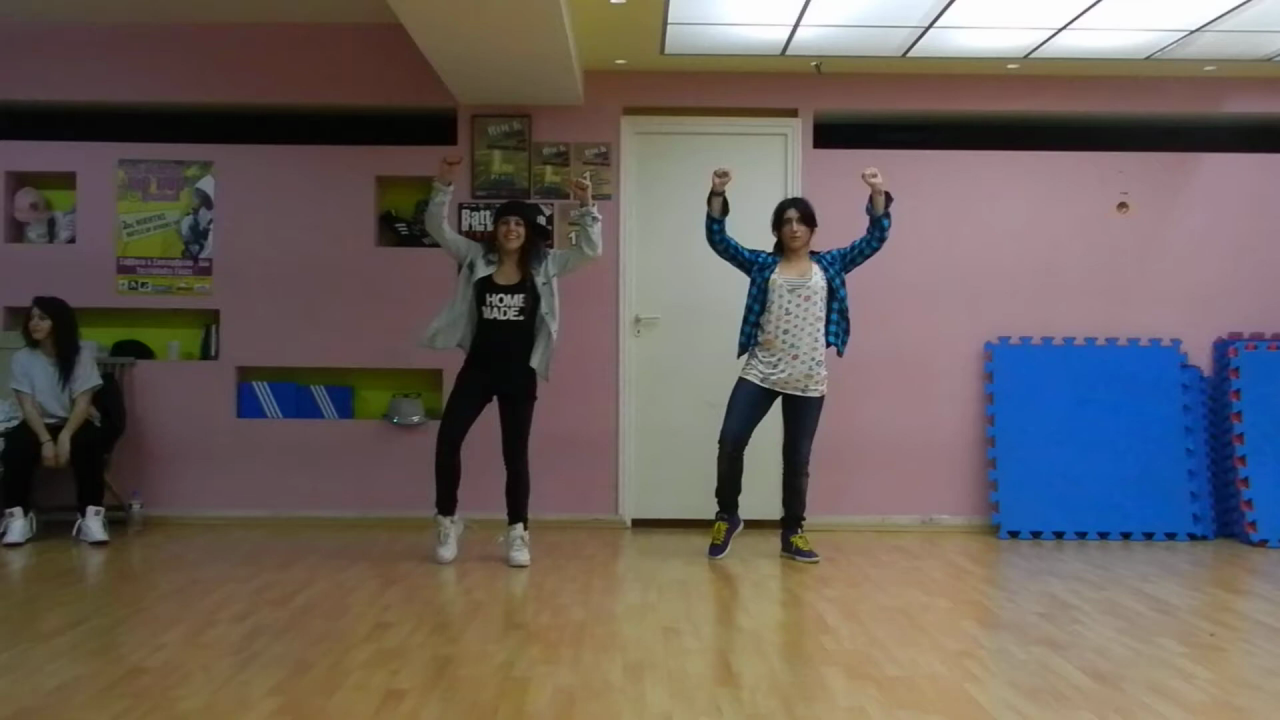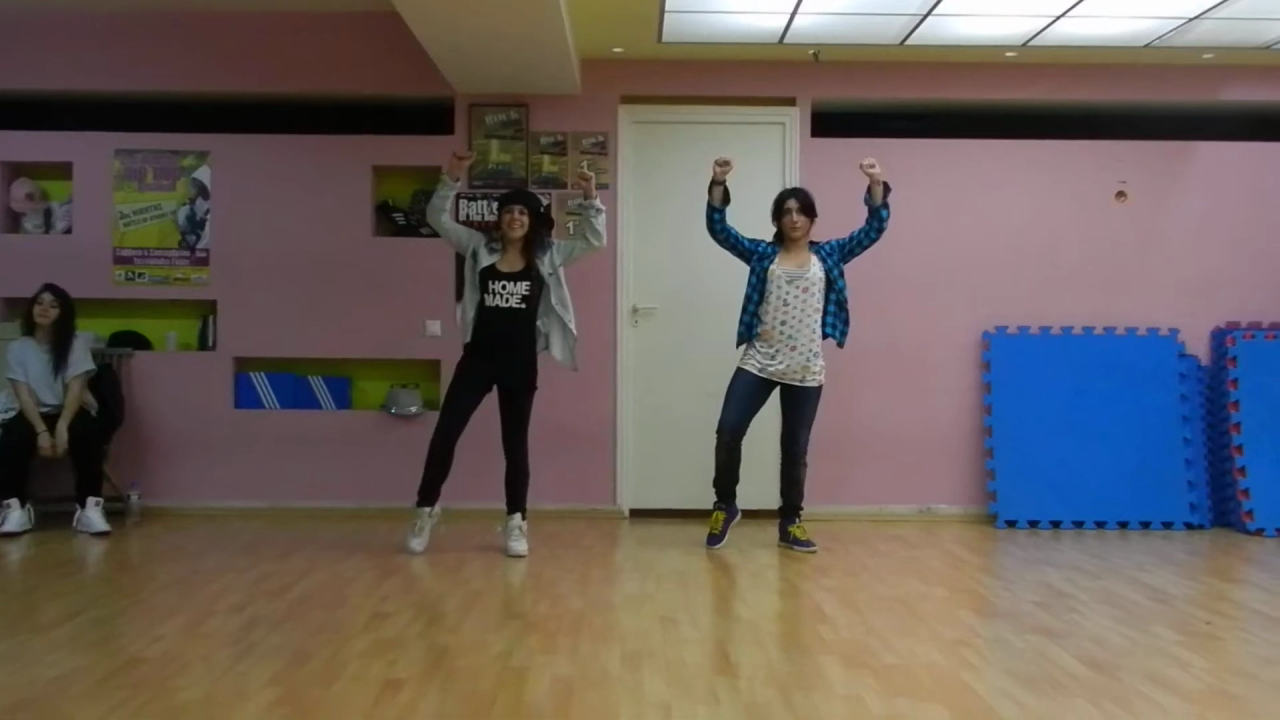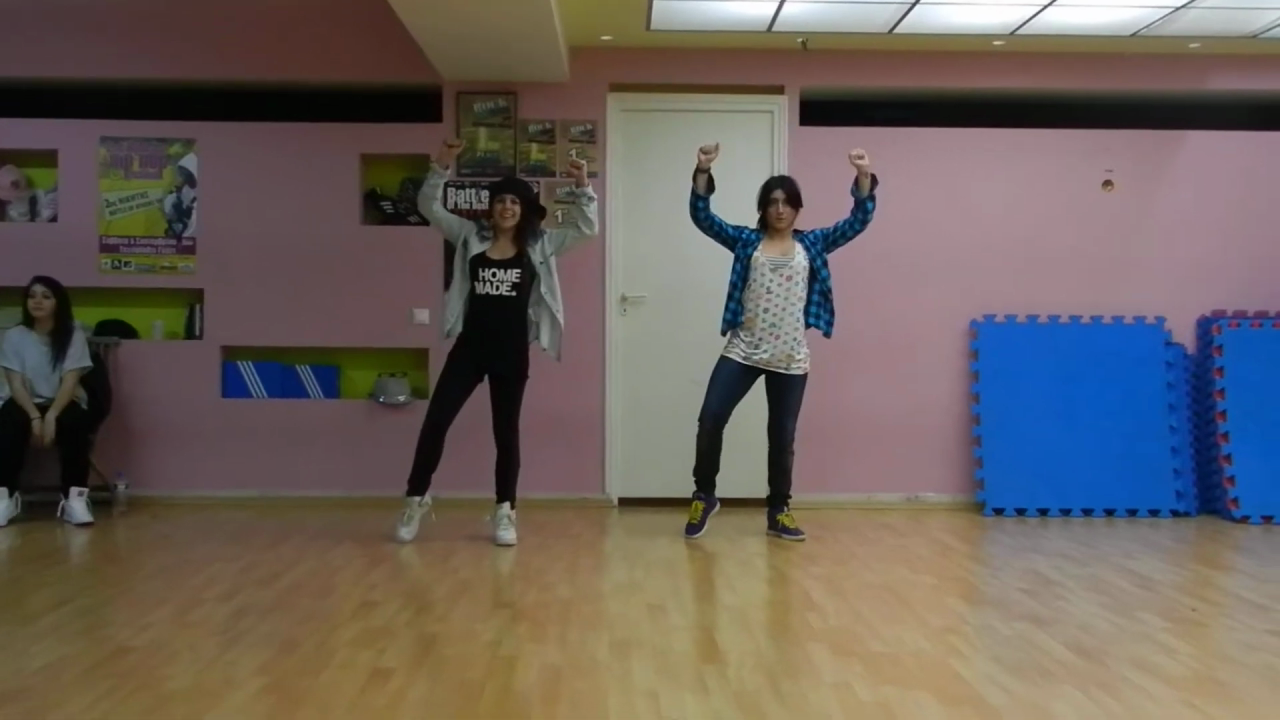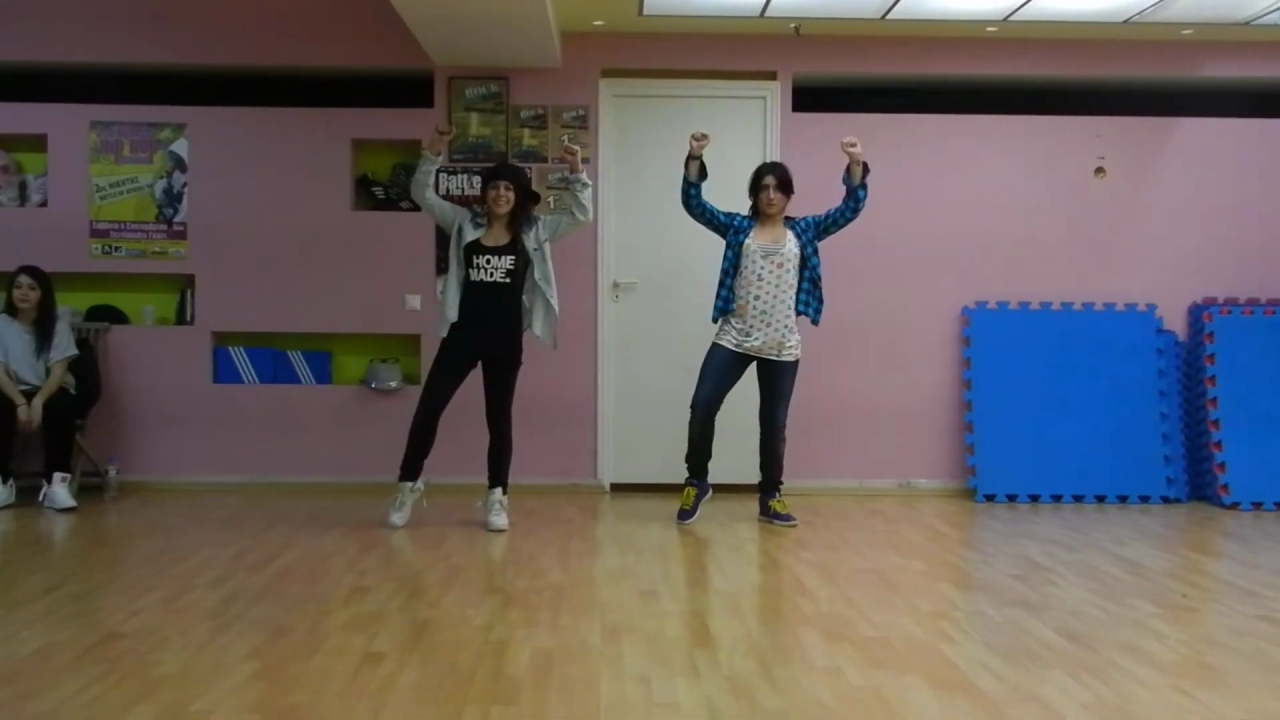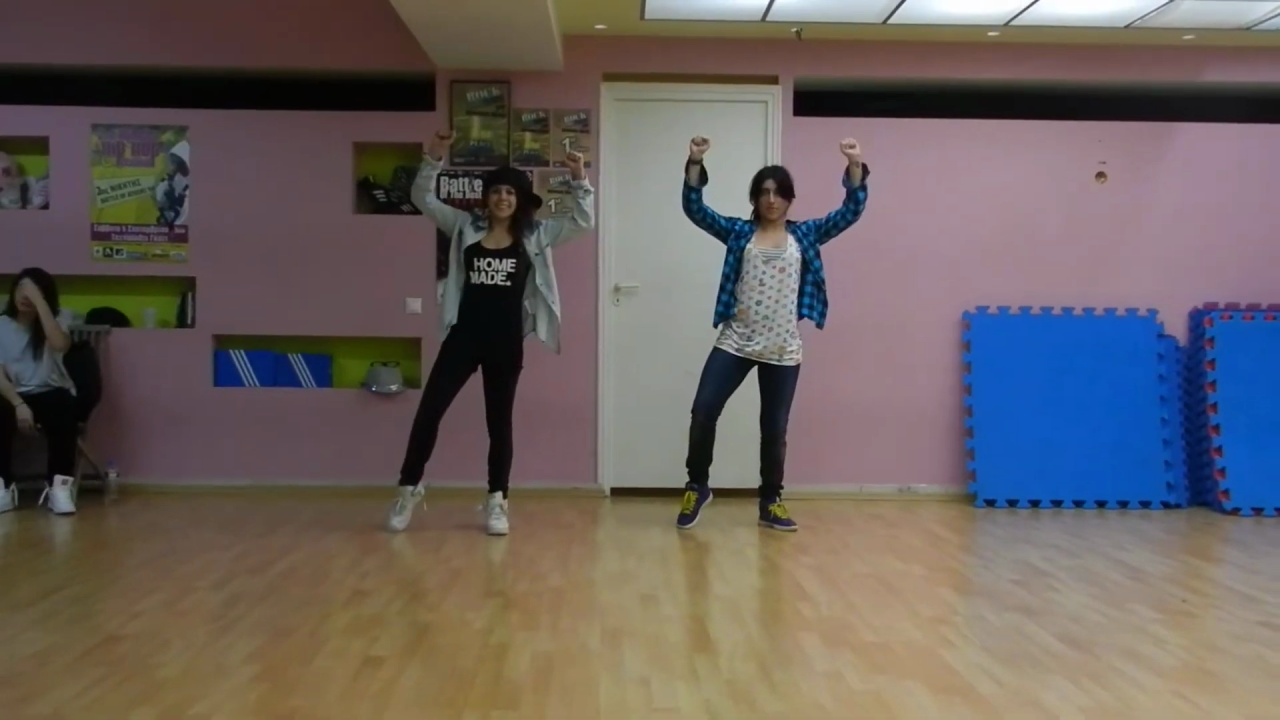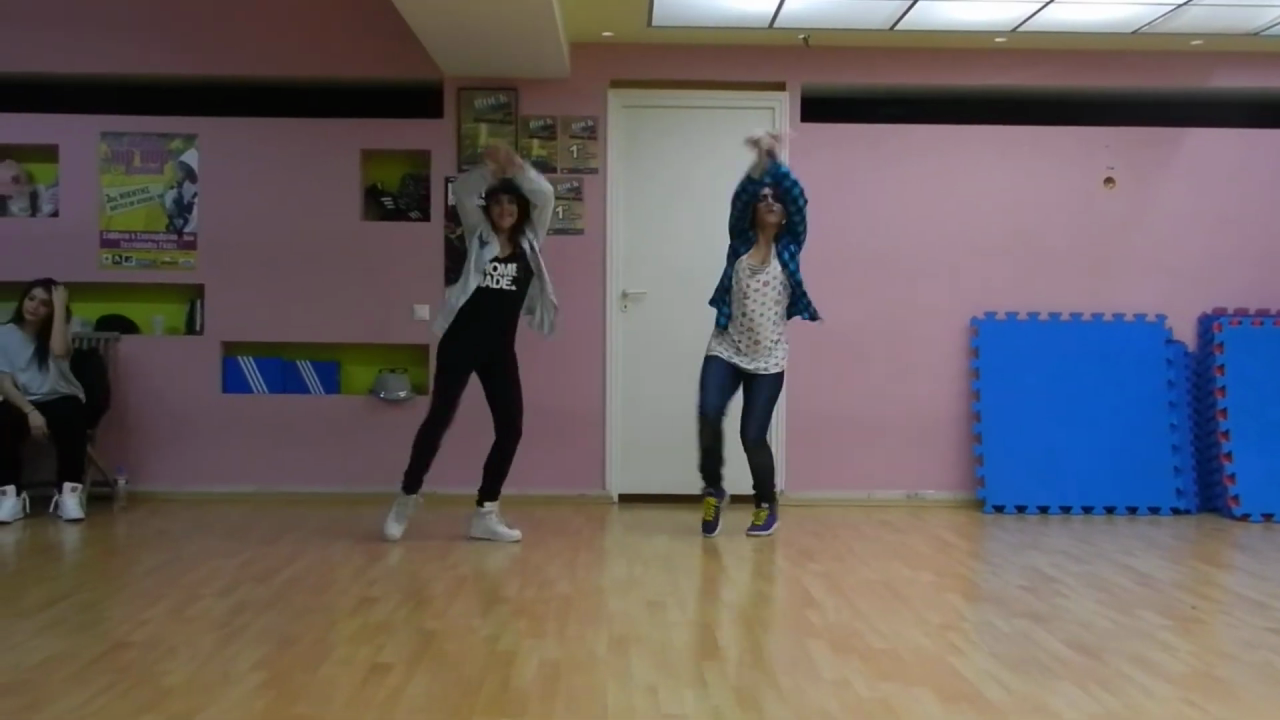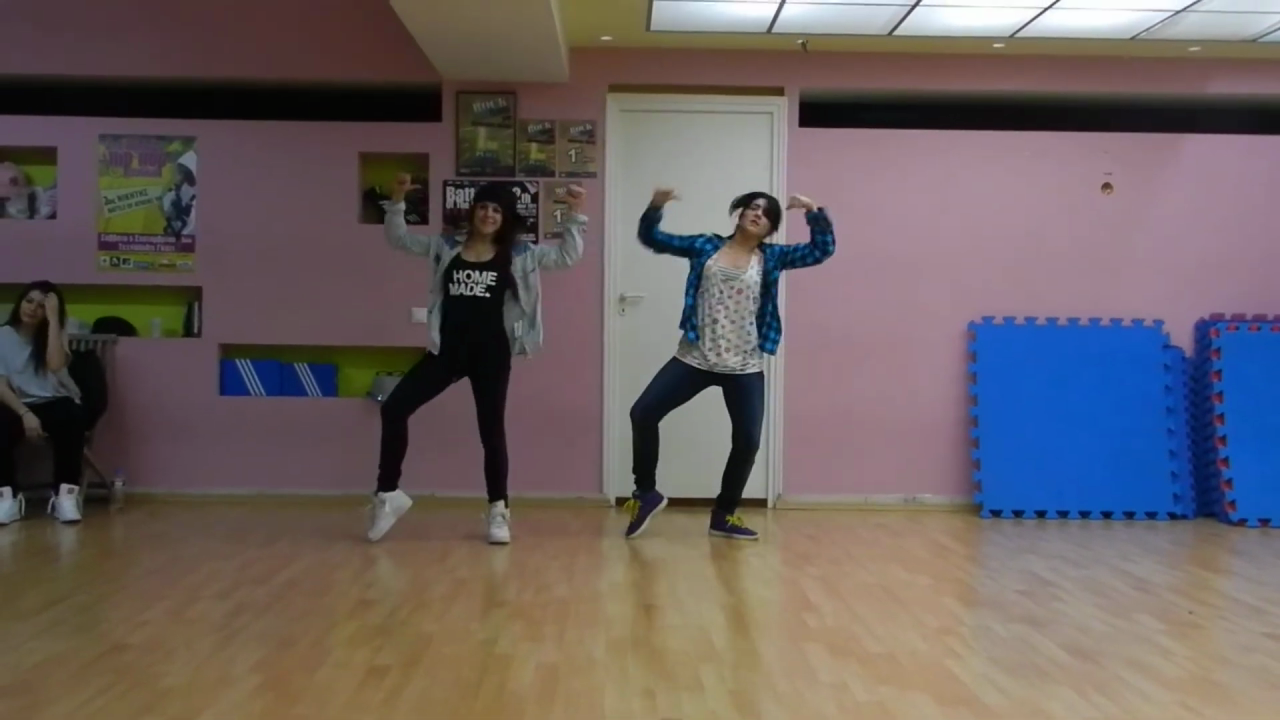
dt=0.5s
person 1, frame 1
left shoulder: (545, 265)
right shoulder: (477, 258)
left elbow: (591, 249)
right elbow: (437, 228)
left wrist: (586, 207)
right wrist: (444, 185)
left hip: (519, 373)
right hip: (478, 368)
left knee: (515, 454)
right knee: (448, 441)
left ankle: (517, 534)
right ankle: (450, 522)
person 1, frame 2
left shoulder: (548, 255)
right shoulder: (479, 248)
left elbow: (594, 240)
right elbow: (438, 219)
left wrist: (591, 199)
right wrist: (452, 180)
left hip: (520, 362)
right hip: (478, 357)
left knee: (515, 443)
right knee: (445, 433)
left ankle: (516, 524)
right ankle: (426, 511)
person 1, frame 3
left shoulder: (539, 245)
right shoulder: (471, 237)
left elbow: (586, 228)
right elbow: (429, 207)
left wrist: (582, 187)
right wrist: (441, 168)
left hip: (511, 351)
right hip: (470, 346)
left knee: (506, 432)
right knee: (435, 422)
left ankle: (505, 514)
right ankle: (416, 500)
person 1, frame 4
left shoulder: (534, 231)
right shoulder: (464, 223)
left elbow: (581, 214)
right elbow: (423, 194)
left wrist: (577, 173)
right wrist: (432, 155)
left hip: (505, 337)
right hip: (464, 332)
left knee: (499, 418)
right knee: (428, 408)
left ankle: (497, 499)
right ankle: (408, 486)
person 1, frame 5
left shoulder: (535, 235)
right shoulder: (466, 227)
left elbow: (582, 222)
right elbow: (425, 199)
left wrist: (579, 181)
right wrist: (433, 159)
left hip: (505, 342)
right hip: (464, 337)
left knee: (500, 422)
right knee: (429, 412)
left ankle: (497, 503)
right ankle: (408, 490)
person 1, frame 6
left shoulder: (529, 239)
right shoulder: (479, 234)
left elbow: (545, 195)
right elbow: (462, 190)
left wrist: (517, 168)
right wrist: (490, 168)
left hip: (502, 349)
right hip: (462, 341)
left knee: (510, 429)
right knee: (440, 415)
left ankle: (486, 513)
right ankle: (406, 498)
person 1, frame 7
left shoulder: (518, 253)
right shoulder: (446, 245)
left elbow: (568, 257)
right elbow: (399, 239)
left wrist: (575, 216)
right wrist: (397, 201)
left hip: (490, 351)
right hip: (447, 349)
left knee: (491, 431)
right knee: (394, 409)
left ankle: (498, 512)
right ankle: (388, 496)
person 2, frame 1
left shoulder: (829, 265)
right shoulder: (762, 264)
left elbow: (874, 239)
right elbow: (718, 240)
left wrist: (878, 194)
right wrist: (717, 195)
left hip: (809, 380)
right hip: (761, 373)
left knee: (798, 458)
right knee: (730, 441)
left ankle: (793, 534)
right ankle: (727, 517)
person 2, frame 2
left shoulder: (829, 255)
right shoulder: (762, 254)
left elbow: (874, 230)
right elbow: (718, 229)
left wrist: (876, 184)
right wrist: (718, 184)
left hip: (806, 370)
right hip: (759, 363)
left knee: (795, 448)
right knee: (728, 431)
left ankle: (790, 523)
right ankle: (725, 506)
person 2, frame 3
left shoulder: (812, 244)
right shoulder: (746, 241)
left elbow: (858, 221)
right elbow: (702, 217)
left wrist: (863, 176)
right wrist: (703, 171)
left hip: (791, 359)
right hip: (743, 352)
left knee: (782, 437)
right knee: (710, 420)
left ankle: (778, 512)
right ankle: (704, 497)
person 2, frame 4
left shoulder: (804, 231)
right shoulder: (738, 227)
left elbow: (850, 209)
right elbow: (693, 204)
left wrist: (856, 164)
right wrist: (695, 158)
left hip: (782, 345)
right hip: (735, 338)
left knee: (774, 423)
right knee: (702, 406)
left ankle: (770, 498)
right ankle: (697, 483)
person 2, frame 5
left shoulder: (805, 235)
right shoulder: (738, 232)
left elbow: (851, 211)
right elbow: (694, 209)
left wrist: (854, 165)
right wrist: (695, 163)
left hip: (783, 350)
right hip: (736, 343)
left knee: (774, 427)
right knee: (703, 412)
left ankle: (771, 502)
right ankle: (697, 488)
person 2, frame 6
left shoulder: (790, 243)
right shoulder: (741, 238)
left elbow: (797, 198)
right elbow: (742, 196)
left wrist: (772, 157)
right wrist: (761, 160)
left hip: (768, 359)
right hip: (725, 351)
left knee: (754, 435)
right knee: (709, 415)
left ankle: (766, 505)
right ankle: (713, 491)
person 2, frame 7
left shoulder: (771, 257)
right shoulder: (706, 246)
left elbow: (822, 250)
right elbow: (654, 240)
left wrist: (813, 213)
right wrist: (654, 210)
left hip: (744, 366)
right hip: (694, 358)
left knee: (747, 442)
right knee: (643, 413)
left ankle: (723, 514)
right ankle: (646, 494)
person 3, frame 1
left shoulder: (81, 356)
right shoulder: (22, 358)
left elbow: (83, 403)
right elbow: (28, 406)
left wrist: (65, 436)
right wrist: (46, 440)
left hip: (74, 423)
right hip: (39, 424)
left knee: (89, 442)
left ankle: (91, 517)
person 3, frame 2
left shoulder: (76, 343)
left elbow: (75, 389)
right elbow: (23, 395)
left wrist: (62, 426)
right wrist: (41, 431)
left hip: (71, 412)
right hip: (35, 414)
left knee: (86, 433)
left ankle: (90, 508)
person 3, frame 3
left shoulder: (73, 336)
left elbow: (70, 382)
left wrist: (51, 416)
right wrist: (34, 417)
left hip: (62, 404)
right hip: (26, 404)
left knee: (76, 423)
left ankle: (74, 498)
person 3, frame 4
left shoulder: (57, 325)
left elbow: (58, 372)
left wrist: (38, 401)
right wrist: (20, 403)
left hip: (50, 391)
left knee: (62, 409)
left ankle: (56, 484)
person 3, frame 5
left shoulder: (56, 320)
left elbow: (60, 344)
left wrist: (39, 300)
left hip: (50, 393)
left knee: (65, 411)
left ankle: (60, 486)
person 3, frame 6
left shoulder: (53, 333)
left elbow: (59, 351)
left wrist: (60, 305)
right wrist: (30, 411)
left hip: (59, 400)
right hip: (22, 402)
left knee: (74, 416)
left ankle: (69, 493)
person 3, frame 7
left shoulder: (56, 334)
left elbow: (56, 365)
left wrist: (53, 318)
right wrist: (25, 414)
left hip: (55, 403)
left knee: (72, 417)
left ankle: (66, 495)
